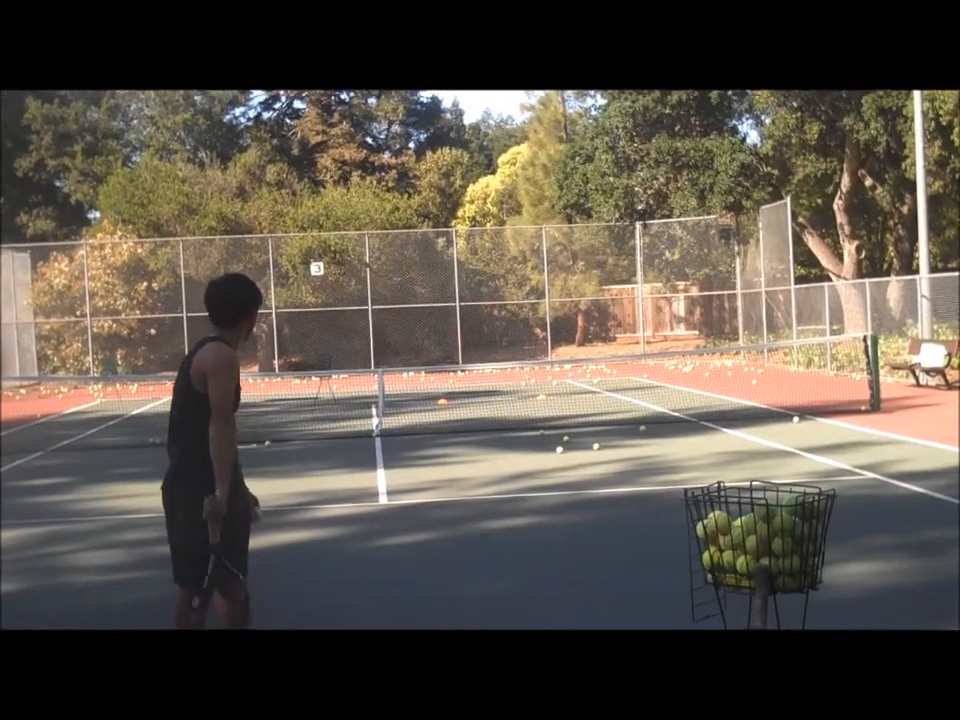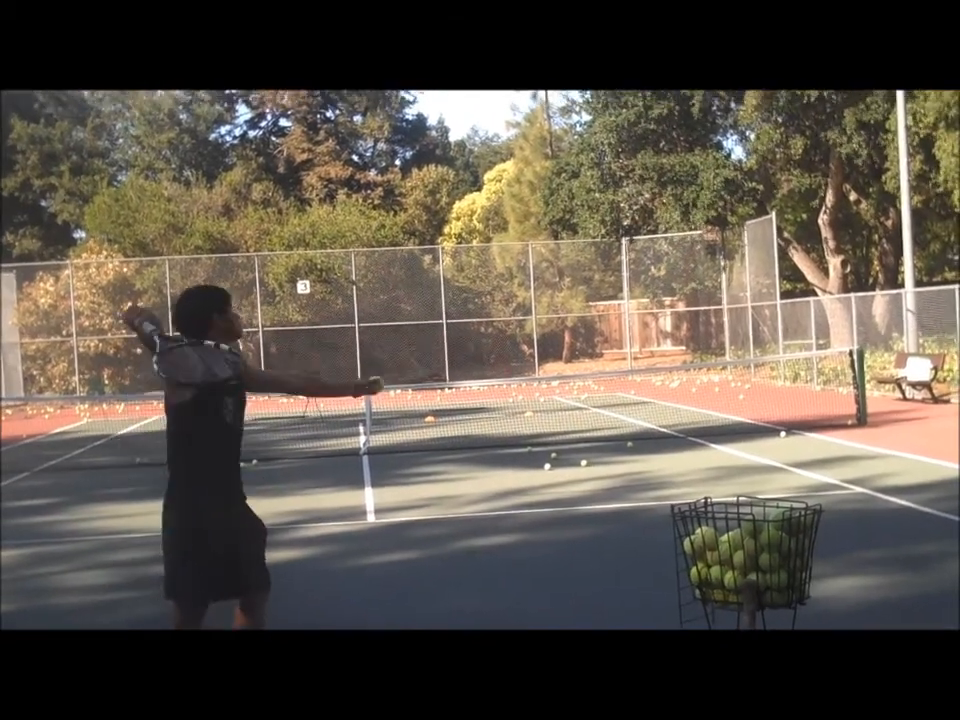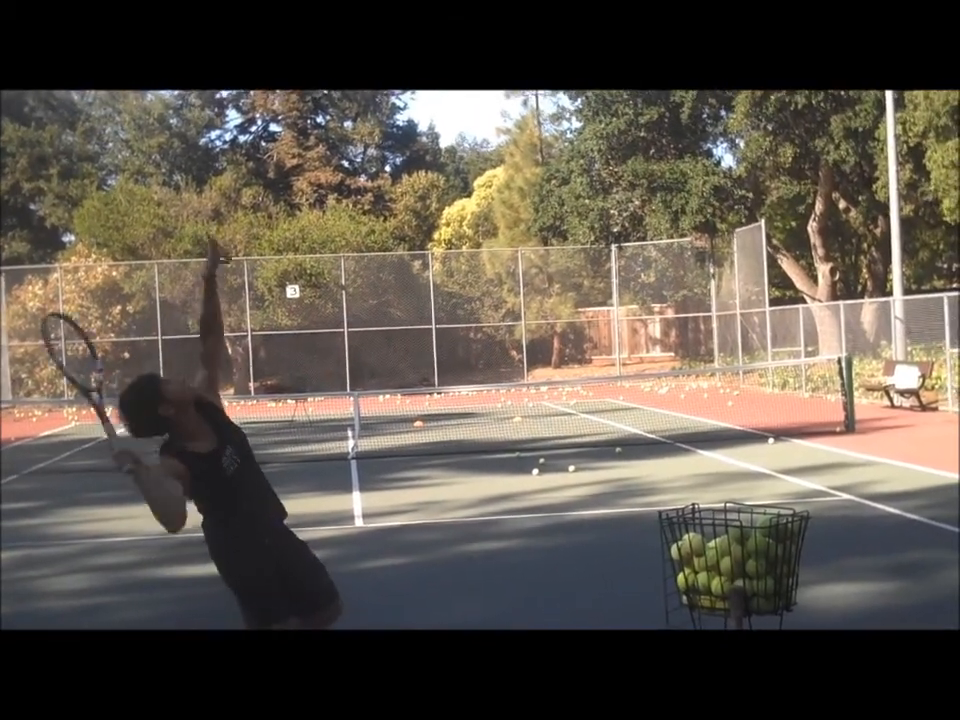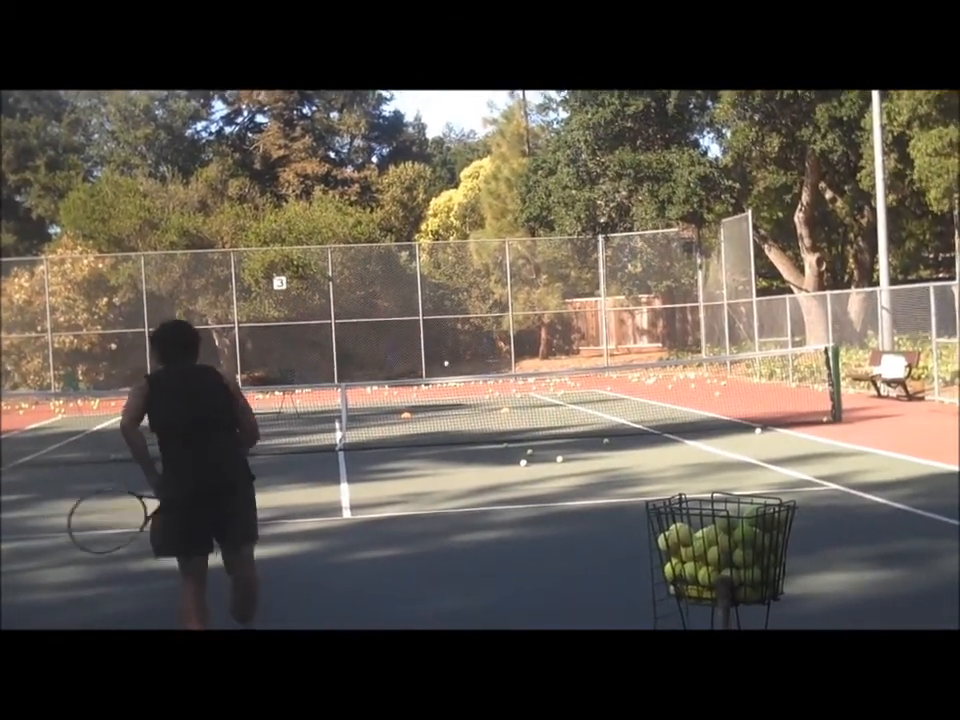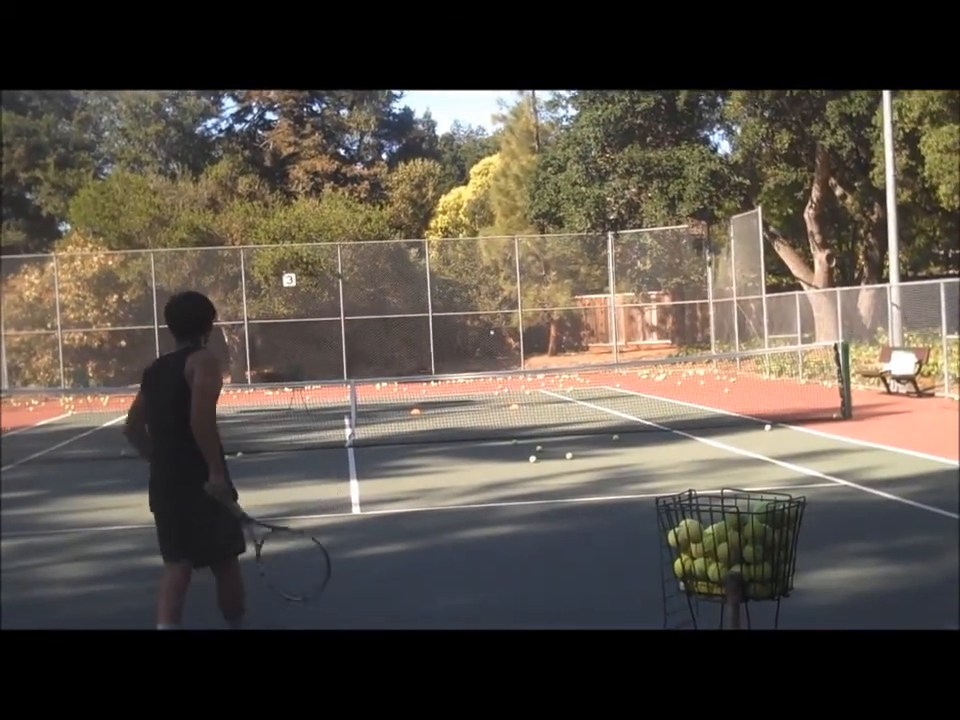
dt=1s
person 1, frame 1
left shoulder: (210, 353)
right shoulder: (220, 356)
right elbow: (220, 425)
left wrist: (237, 487)
right wrist: (222, 490)
left hip: (201, 486)
right hip: (197, 491)
left knee: (230, 578)
right knee: (198, 586)
person 1, frame 2
left shoulder: (234, 369)
right shoulder: (183, 362)
left elbow: (293, 382)
right elbow: (134, 317)
left wrist: (352, 387)
right wrist: (143, 320)
left hip: (230, 502)
right hip: (191, 507)
left knee: (254, 590)
right knee: (191, 609)
person 1, frame 3
left shoulder: (205, 404)
right shoulder: (171, 463)
left elbow: (211, 338)
right elbow: (174, 519)
left wrist: (210, 279)
right wrist: (140, 475)
left hip: (273, 534)
right hip: (241, 550)
left knee: (325, 609)
right knee: (270, 626)
person 1, frame 4
left shoulder: (148, 386)
right shoulder: (221, 380)
left elbow: (128, 426)
right elbow: (250, 432)
left wrist: (154, 476)
left hip: (181, 484)
right hip: (232, 479)
left knee: (192, 573)
right knee: (241, 563)
right ankle: (245, 626)
person 1, frame 5
left shoulder: (153, 371)
right shoulder: (204, 360)
left elbow: (133, 429)
right elbow: (200, 416)
right wrist: (216, 471)
left hip: (163, 481)
right hip: (199, 481)
left knee: (178, 564)
right knee: (226, 560)
right ankle: (237, 626)
